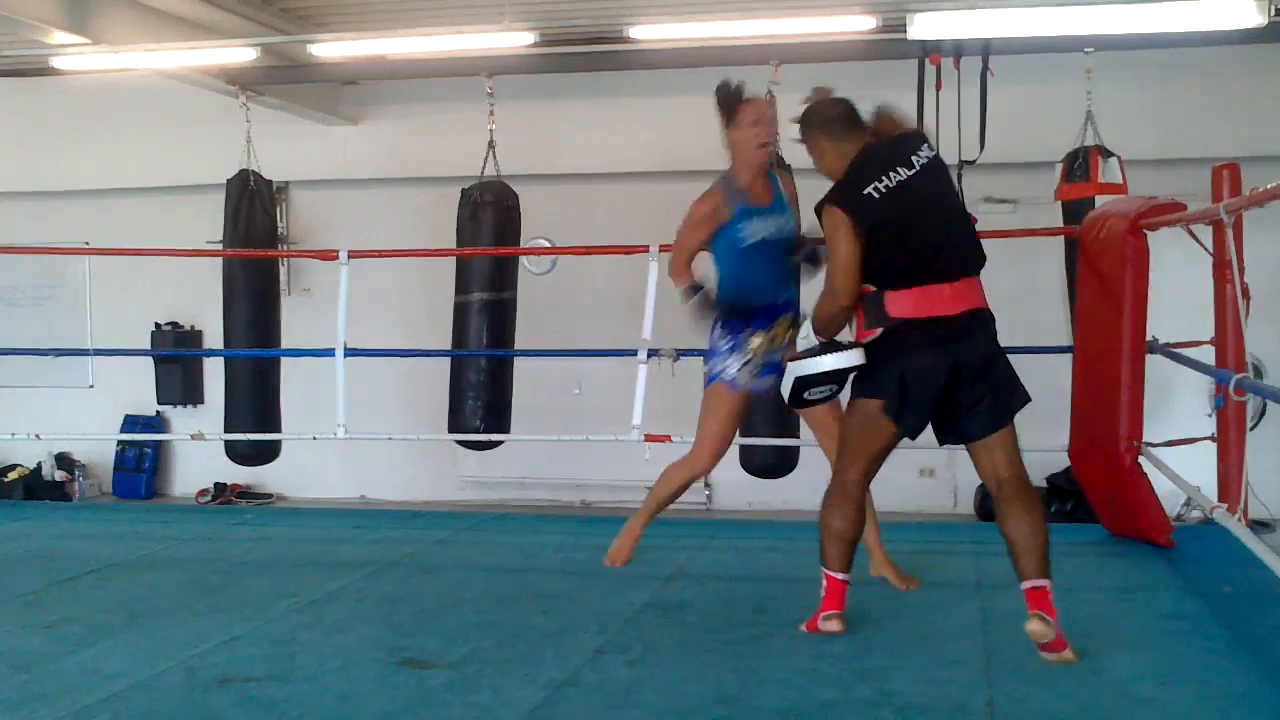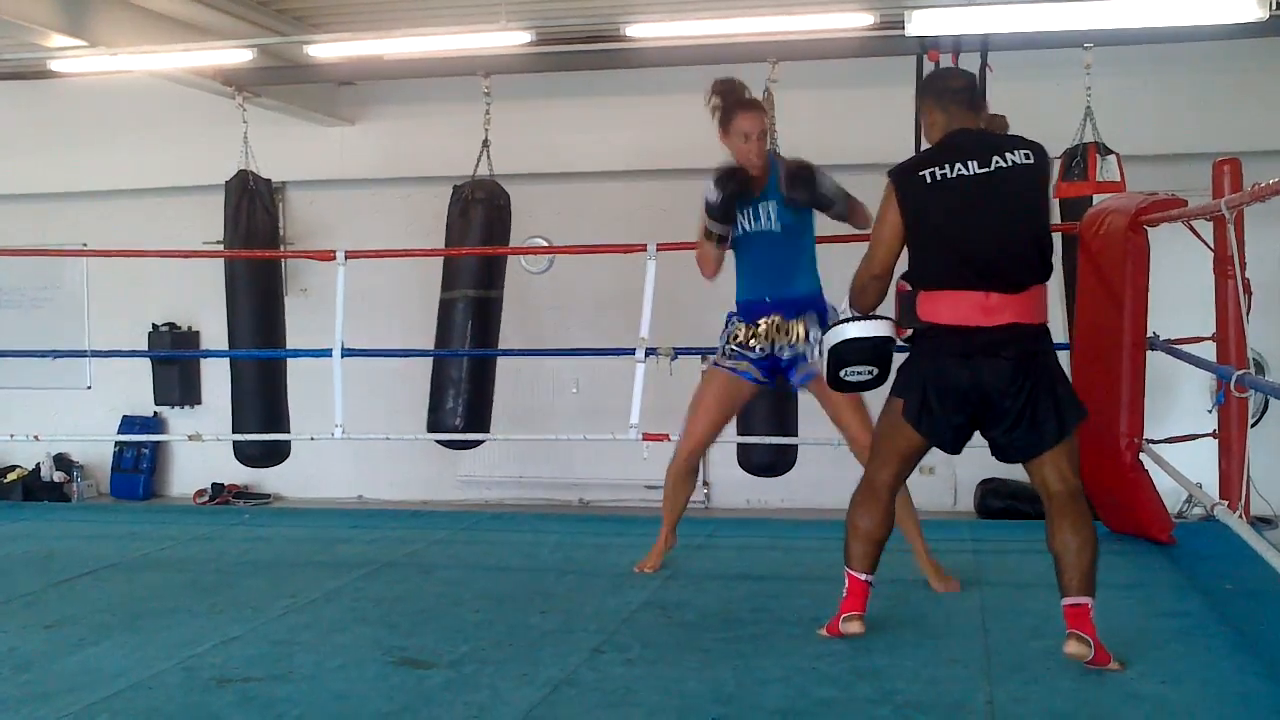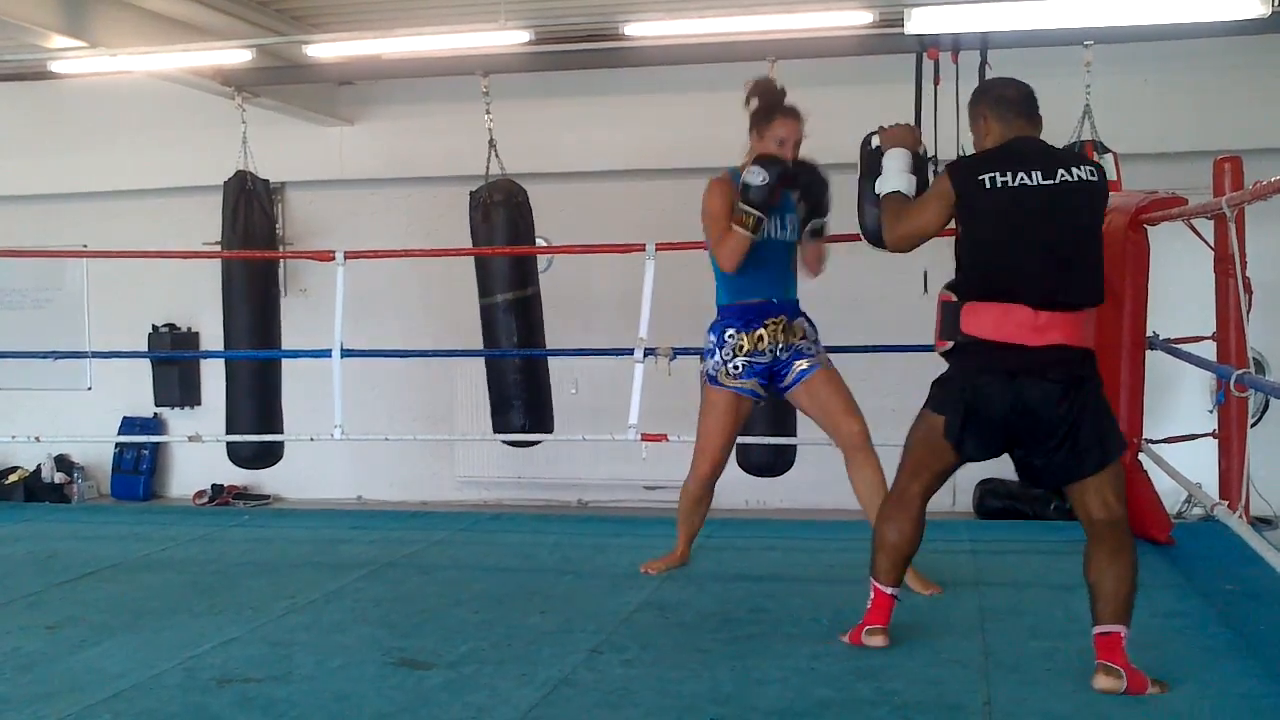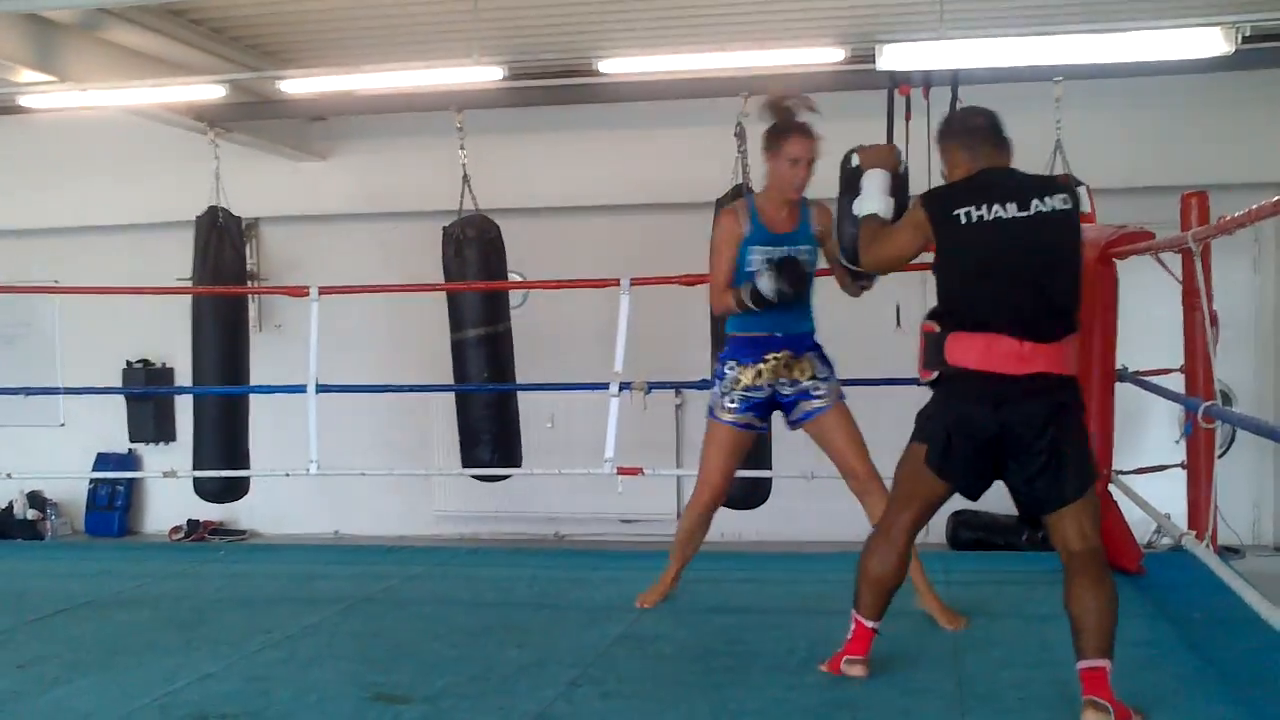
dt=0.7s
person 1, frame 1
left shoulder: (841, 204)
right shoulder: (917, 148)
left elbow: (840, 301)
left wrist: (812, 335)
left hip: (902, 346)
right hip: (970, 336)
left knee: (849, 478)
right knee: (1008, 480)
left ankle: (830, 607)
right ankle: (1042, 610)
person 1, frame 2
left shoulder: (909, 178)
right shoulder: (1032, 156)
left elbow: (873, 274)
left wrist: (857, 320)
left hip: (940, 352)
right hip: (1019, 350)
left knee: (880, 479)
right knee: (1062, 491)
left ankle: (852, 607)
right ankle: (1081, 627)
person 1, frame 3
left shoulder: (967, 176)
right shoulder: (1089, 175)
left elbow: (897, 233)
left wrist: (896, 158)
left hip: (981, 366)
right hip: (1064, 370)
left knee: (910, 488)
right knee: (1107, 518)
left ankle: (875, 619)
right ankle: (1111, 657)
person 1, frame 4
left shoulder: (941, 207)
right shoulder: (1064, 198)
left elbow: (873, 256)
left wrist: (875, 179)
left hip: (966, 395)
right hip: (1047, 399)
left knee: (898, 521)
right knee: (1082, 546)
left ankle: (856, 649)
person 2, frame 1
left shoulder: (783, 181)
right shoulder: (720, 198)
left elbow: (792, 245)
right elbow: (679, 259)
right wrist: (701, 300)
left hip: (789, 326)
right hip: (742, 336)
left knee: (840, 442)
right knee: (706, 457)
left ankle: (877, 557)
right ankle: (633, 529)
person 2, frame 2
left shoulder: (793, 174)
right shoulder: (723, 188)
left elbow: (863, 219)
right elbow: (709, 269)
left wrist: (825, 192)
right wrist: (716, 213)
left hip: (805, 327)
right hip: (748, 327)
left knee: (867, 444)
right knee: (690, 443)
left ankle: (923, 557)
right ankle: (664, 542)
person 2, frame 3
left shoulder: (791, 186)
right shoulder: (722, 188)
left elbow: (813, 268)
right elbow: (727, 261)
left wrist: (815, 213)
right wrist: (754, 200)
left hip: (791, 332)
right hip: (736, 337)
left knee: (856, 439)
right knee: (707, 466)
right ankle: (680, 549)
person 2, frame 4
left shoulder: (818, 217)
right shoulder: (734, 217)
left elbow: (854, 289)
right elbow: (717, 301)
right wrist: (758, 292)
left hip: (804, 365)
right hip: (744, 367)
left knee: (866, 478)
right knee: (708, 494)
left ankle: (927, 596)
right ankle: (670, 575)
